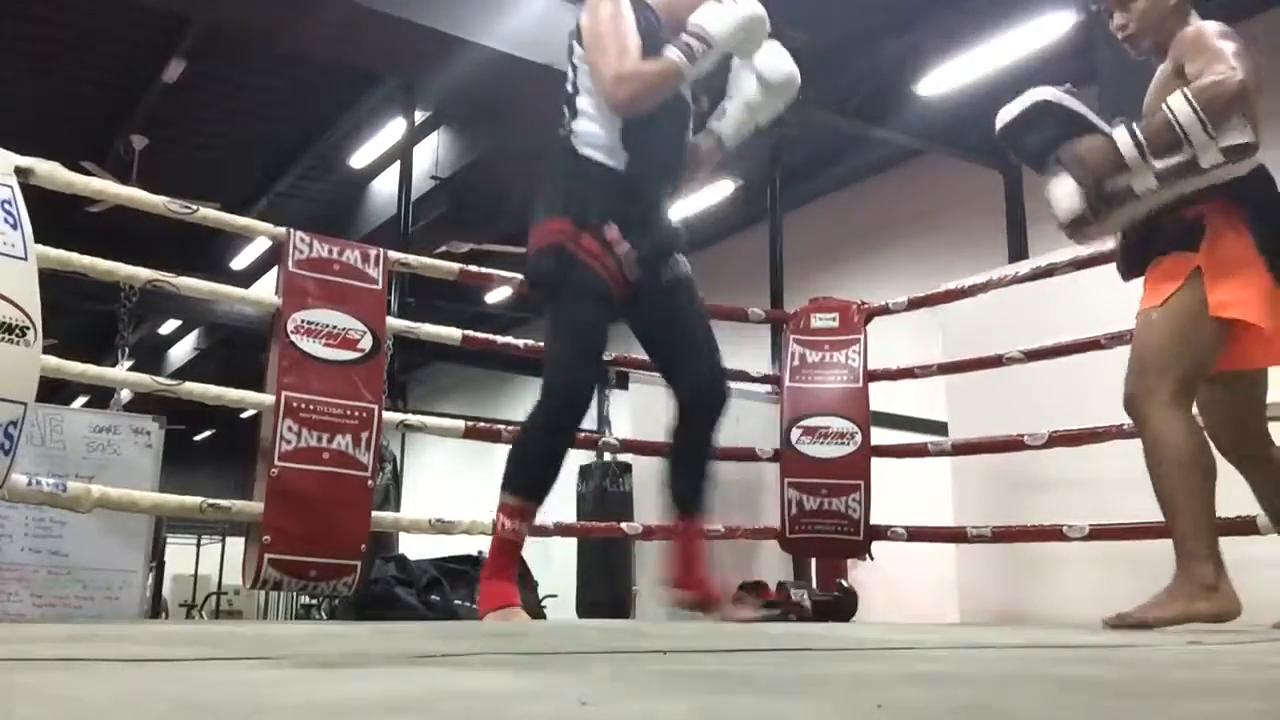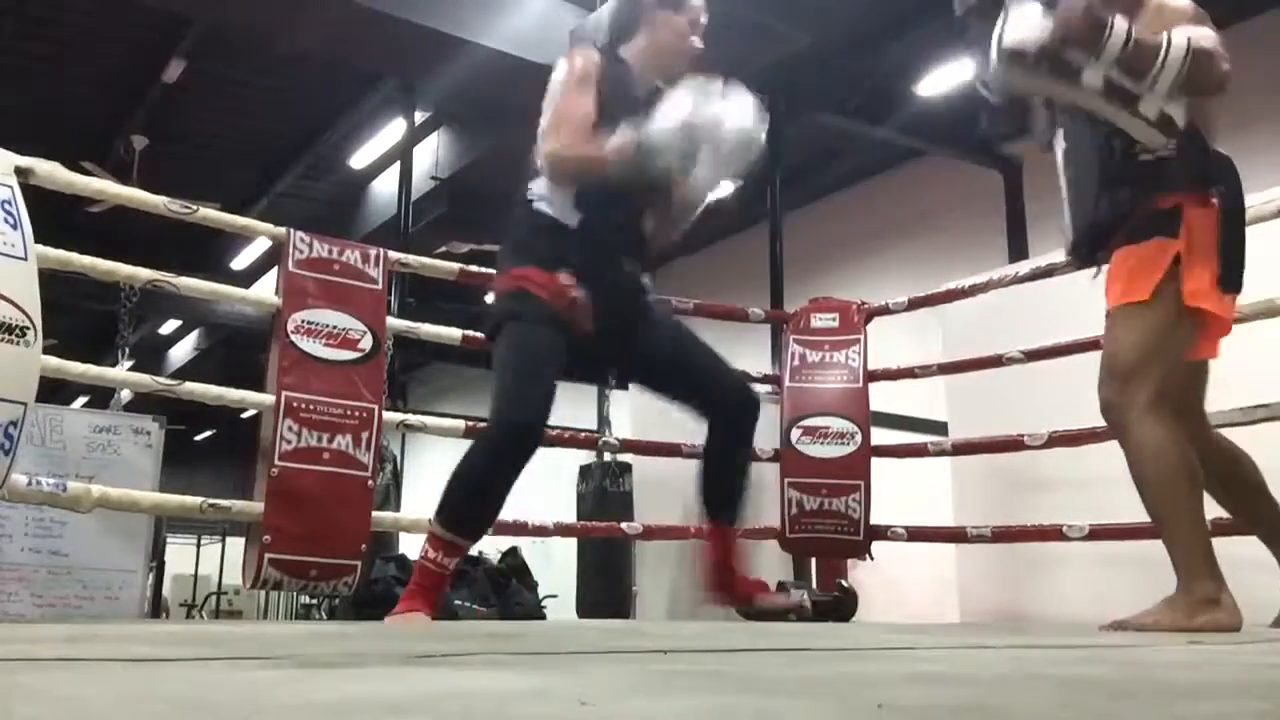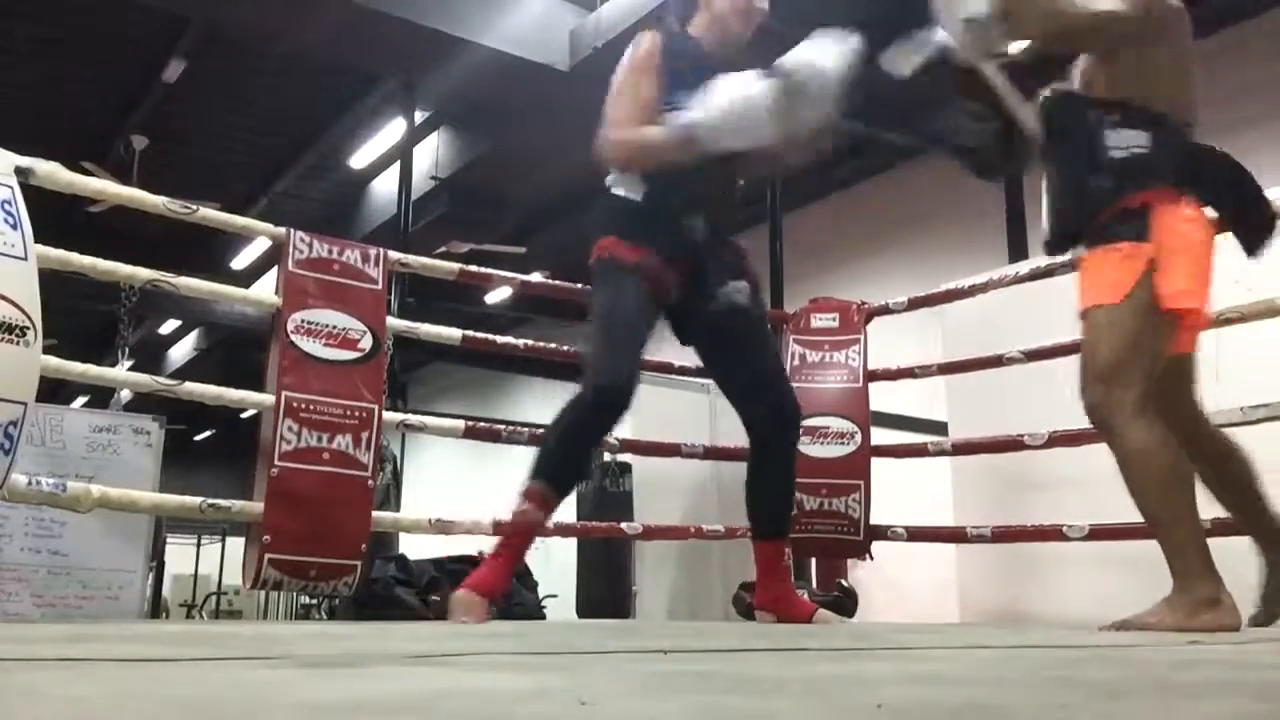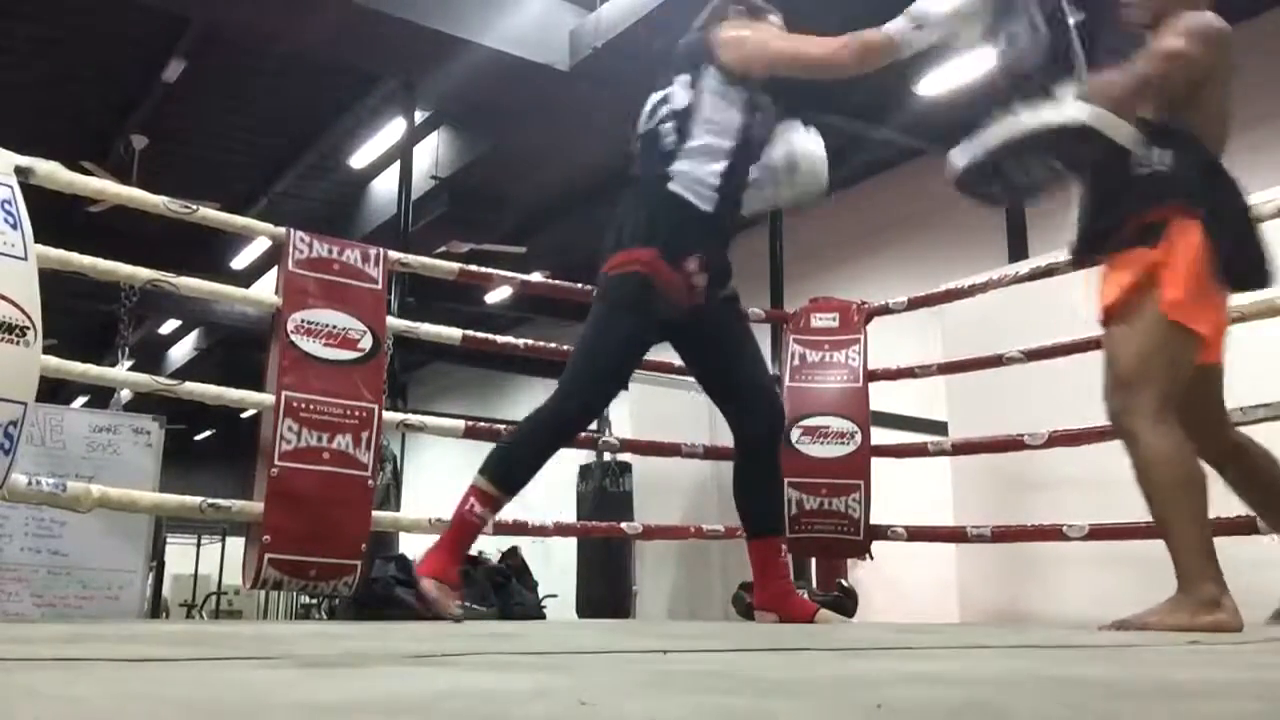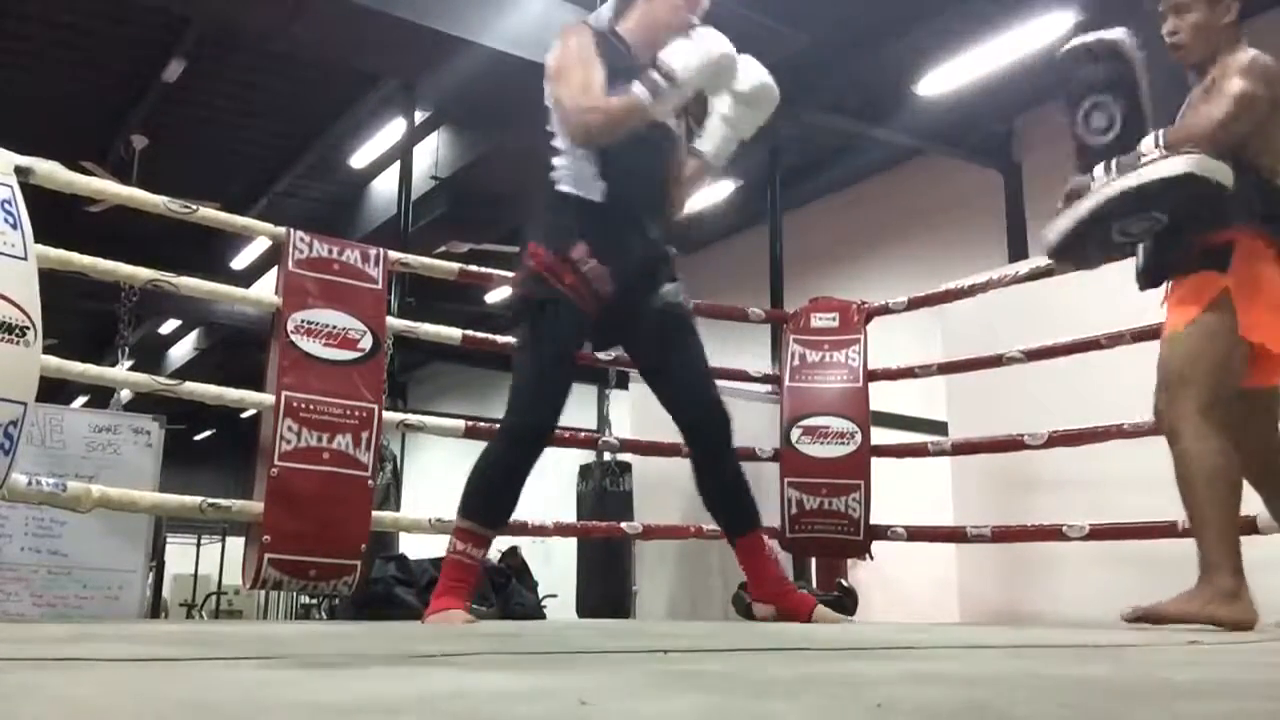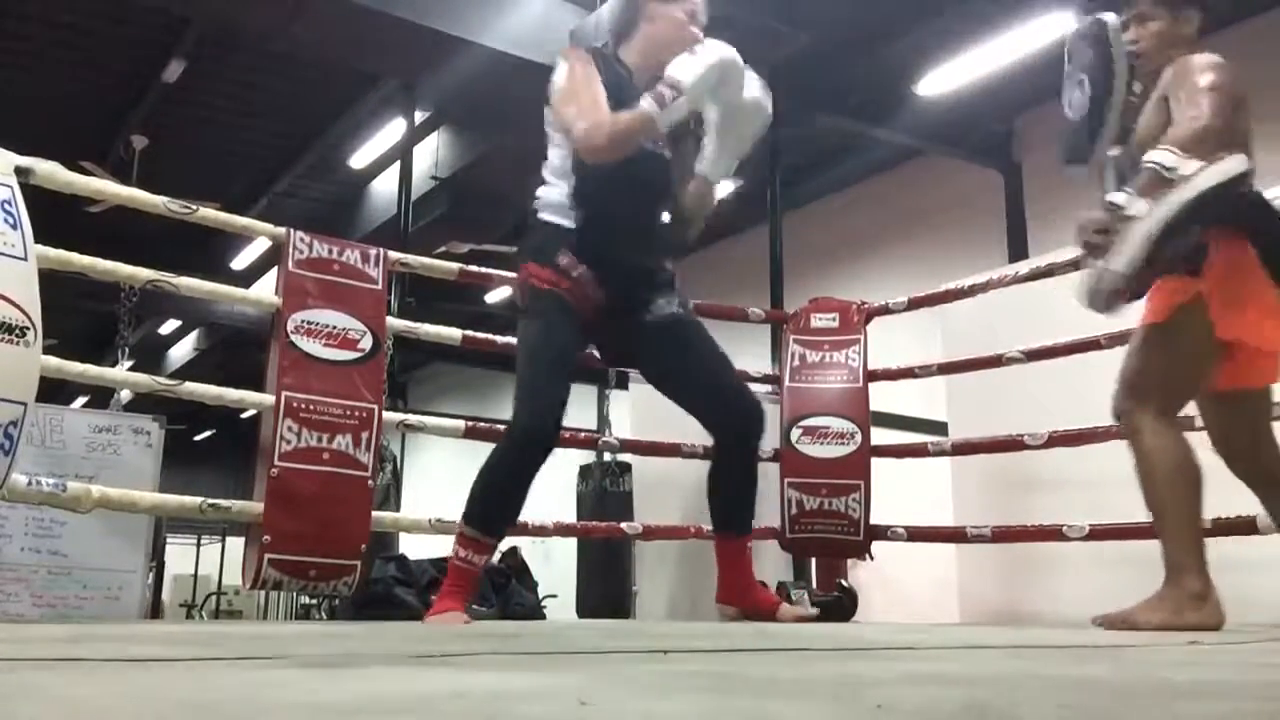
dt=0.3s
person 1, frame 1
right shoulder: (1173, 70)
left elbow: (1227, 89)
right elbow: (1160, 170)
left wrist: (1115, 149)
right wrist: (1100, 166)
left hip: (1210, 246)
right hip: (1200, 254)
left knee: (1153, 396)
left ankle: (1200, 578)
person 1, frame 2
right shoulder: (1109, 59)
left elbow: (1209, 68)
left hip: (1169, 227)
right hip: (1137, 245)
left knee: (1130, 400)
right knee: (1181, 423)
left ankle: (1202, 594)
person 1, frame 3
right shoulder: (1089, 56)
left hip: (1146, 226)
right hip: (1122, 234)
left knee: (1115, 398)
right knee: (1175, 417)
left ankle: (1199, 593)
person 1, frame 4
right shoulder: (1171, 53)
left elbow: (1123, 90)
left wrist: (1063, 100)
left hip: (1167, 244)
right hip: (1150, 247)
left knee: (1138, 407)
right knee: (1208, 431)
left ankle: (1203, 595)
person 1, frame 5
right shoulder: (1209, 92)
left elbow: (1202, 139)
right elbow: (1171, 173)
left wrist: (1109, 178)
right hip: (1212, 274)
left knee: (1184, 410)
left ankle: (1222, 586)
person 1, frame 6
left shoulder: (1199, 72)
right shoulder: (1163, 93)
left elbow: (1192, 132)
left wrist: (1124, 210)
left hip: (1206, 271)
right hip: (1199, 280)
left knee: (1141, 409)
left ankle: (1187, 591)
person 2, frame 1
left shoulder: (670, 59)
right elbow: (621, 92)
left wrist: (734, 119)
left hip: (645, 235)
right hip: (585, 224)
left knee: (705, 390)
right knee: (568, 395)
left ankle: (691, 573)
right ankle: (497, 581)
person 2, frame 2
left shoulder: (659, 107)
right shoulder: (587, 68)
left elbow: (660, 221)
right elbow: (559, 157)
right wrist: (644, 140)
left hip: (610, 292)
right hip: (545, 282)
left knee: (734, 403)
right knee: (518, 424)
left ankle: (726, 573)
right ankle: (417, 599)
person 2, frame 3
left shoulder: (744, 77)
left elbow: (795, 148)
right elbow: (615, 147)
left wrist: (811, 96)
right wrist: (700, 127)
left hip: (708, 265)
right hip: (635, 250)
left knee: (778, 416)
right knee: (608, 390)
left ankle: (777, 597)
right ankle: (493, 574)
person 2, frame 4
left shoulder: (703, 88)
right elbow: (831, 54)
left wrist: (767, 183)
left hip: (700, 275)
right hip: (652, 262)
left knee: (761, 423)
right knee: (572, 409)
left ankle: (777, 599)
right ankle: (443, 559)
person 2, frame 5
left shoulder: (666, 94)
left elbow: (670, 202)
right elbow: (586, 122)
left wrist: (724, 128)
right wrist: (668, 81)
left hip: (640, 268)
right hip: (573, 257)
left knee: (707, 421)
right knee: (528, 425)
left ankle: (774, 593)
right ankle: (450, 594)
person 2, frame 6
left shoulder: (675, 105)
right shoulder: (581, 67)
left elbow: (687, 213)
right elbow: (593, 142)
left wrist: (723, 142)
right wrist: (677, 90)
left hip: (639, 289)
right hip: (565, 280)
left knee: (740, 416)
right knee: (532, 432)
left ankle: (739, 591)
right ankle: (451, 598)
